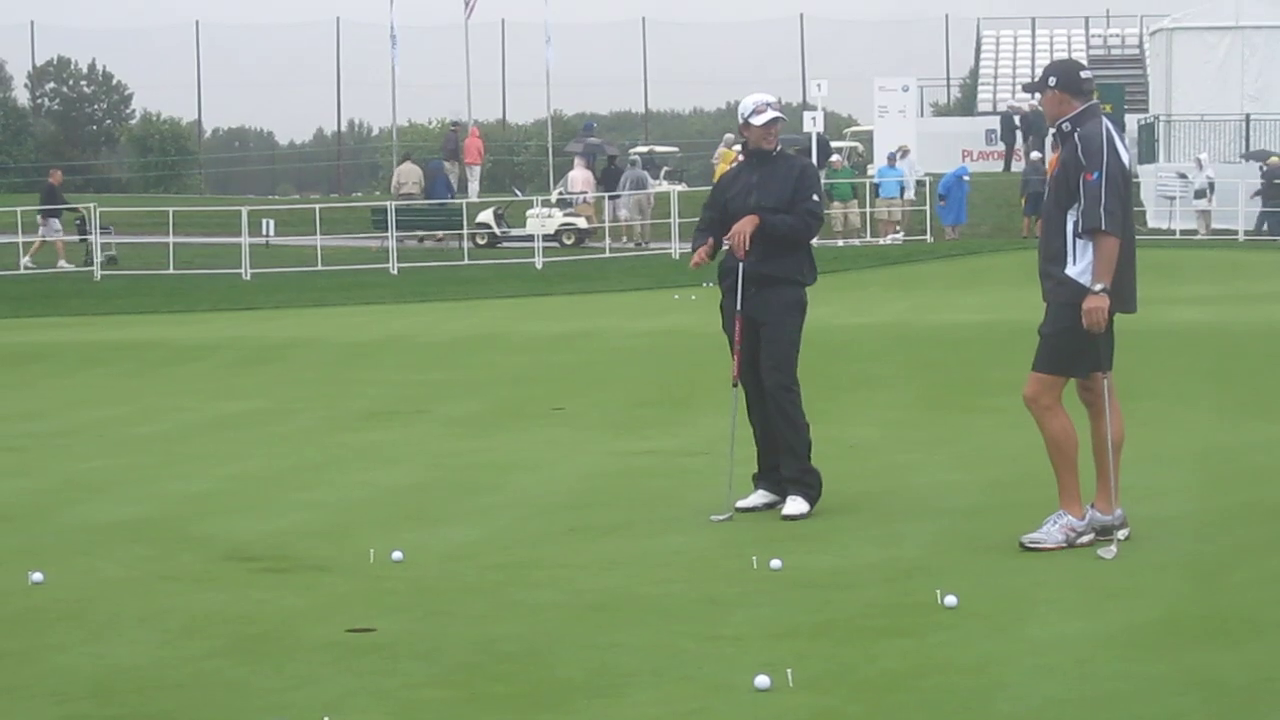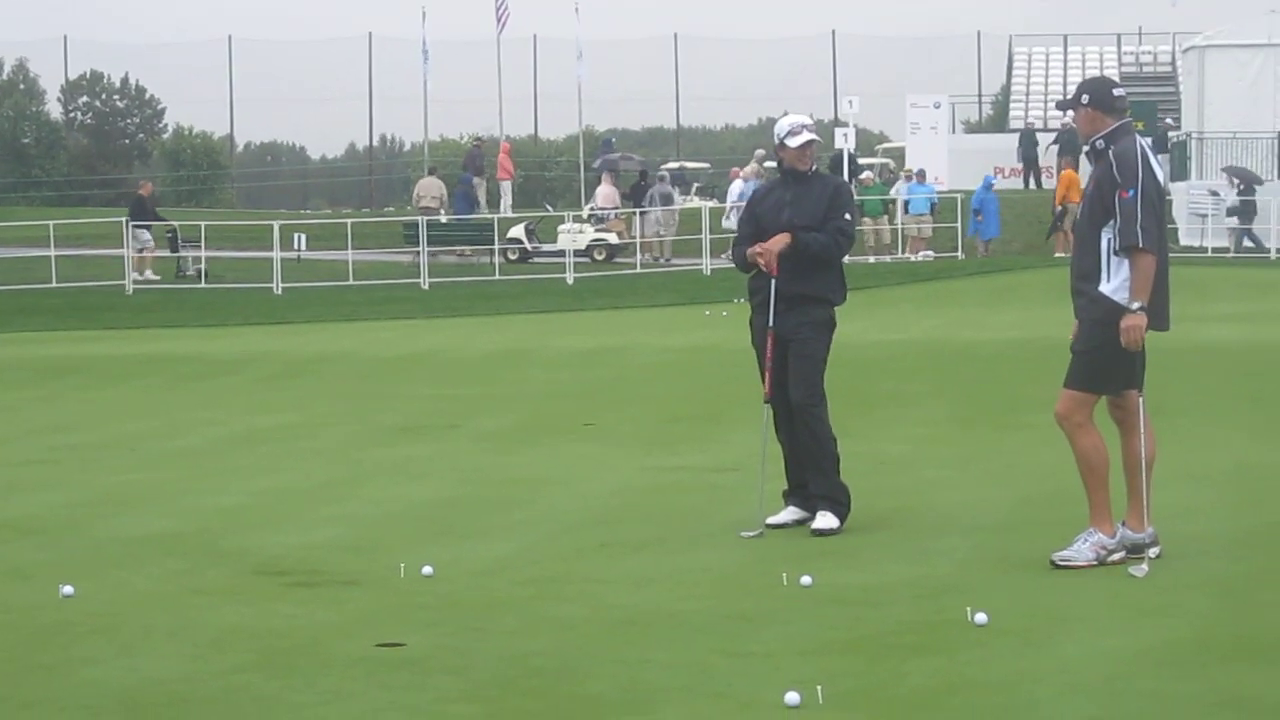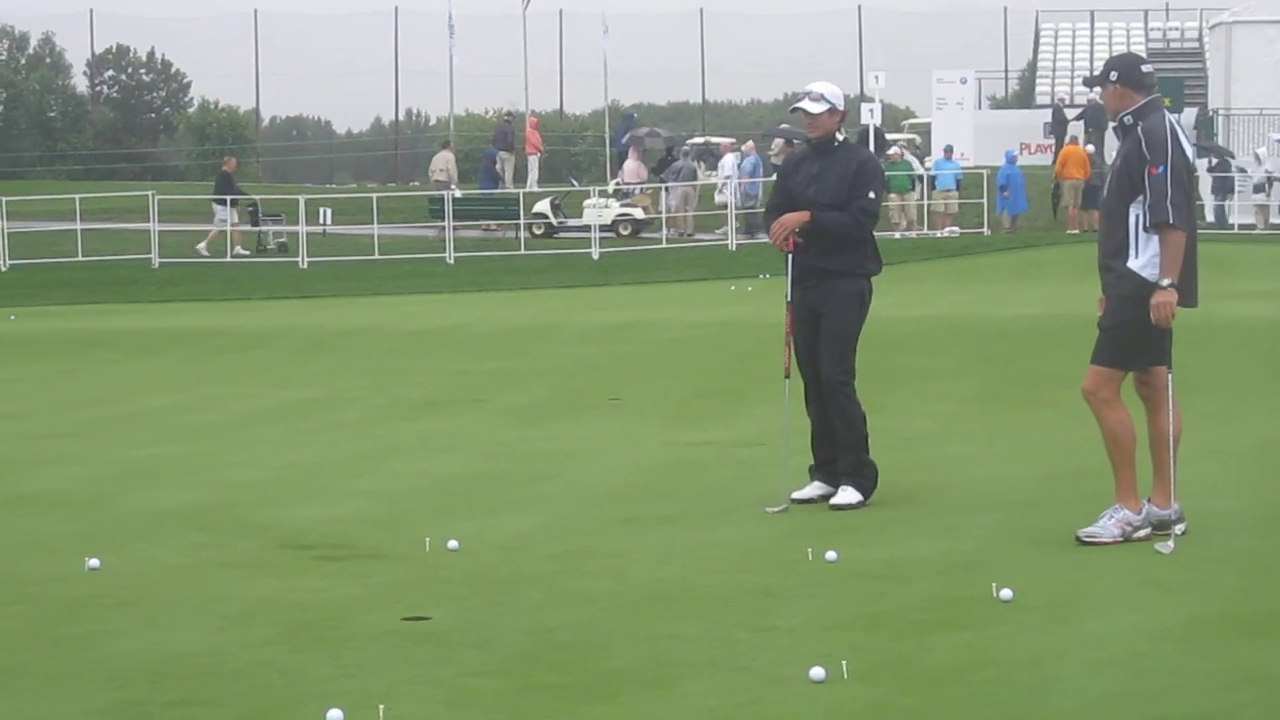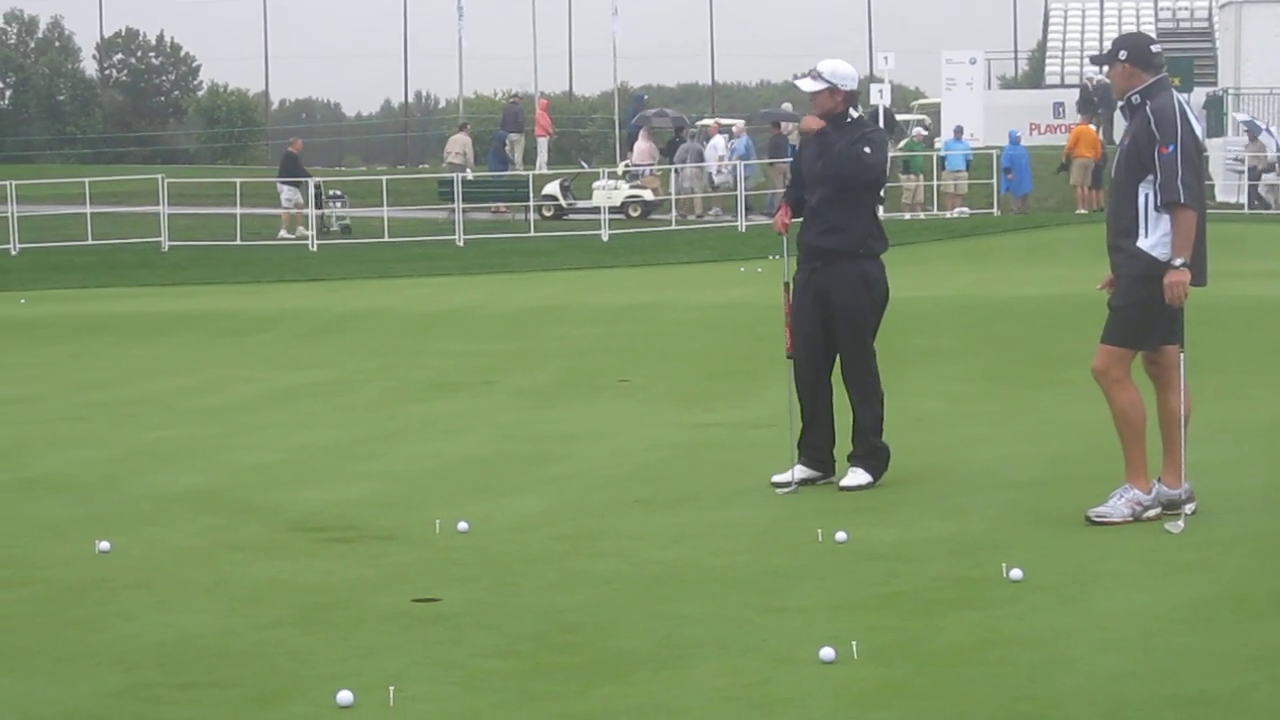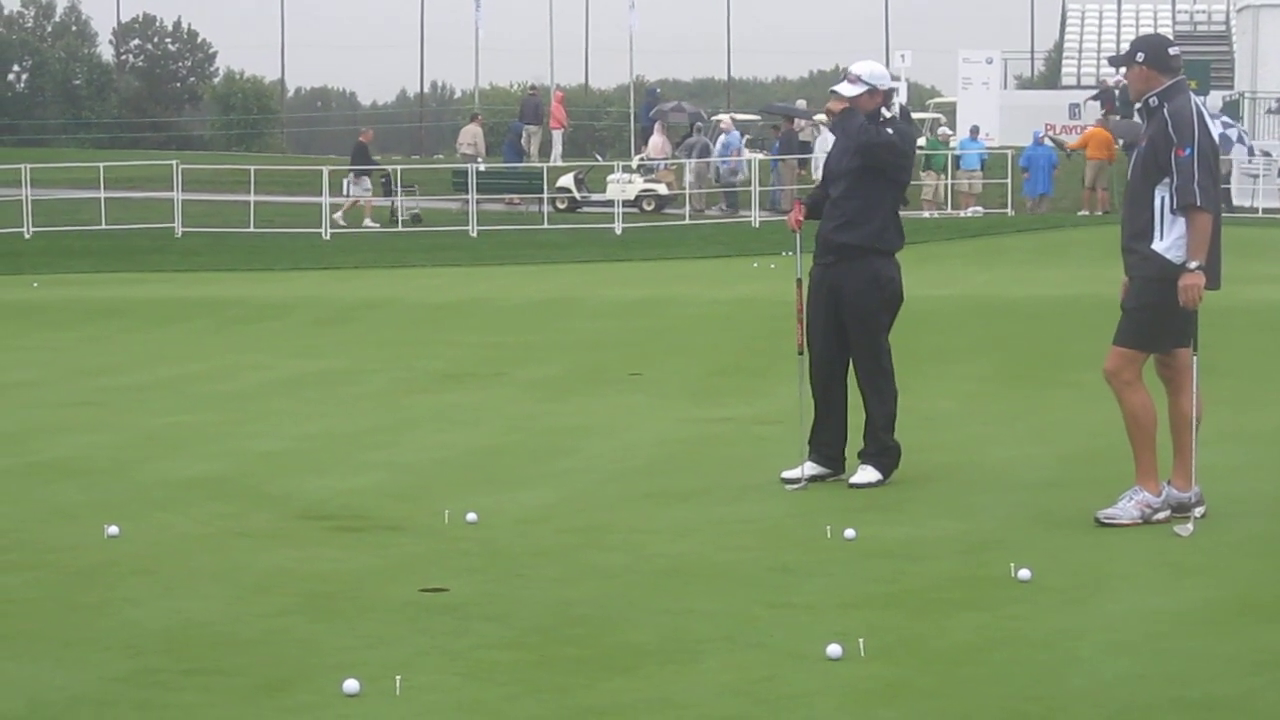
dt=1s
person 1, frame 1
left shoulder: (1092, 139)
right shoulder: (1085, 138)
left elbow: (1107, 222)
left wrist: (1099, 289)
left hip: (1083, 291)
right hip: (1080, 288)
left knee: (1040, 395)
right knee: (1094, 392)
left ankle: (1073, 514)
right ankle: (1106, 511)
person 1, frame 2
left shoulder: (1126, 157)
right shoulder: (1116, 155)
left elbow: (1143, 240)
left wrist: (1136, 307)
left hip: (1118, 308)
right hip: (1110, 307)
left knee: (1073, 411)
right knee: (1126, 411)
left ankle: (1104, 534)
right ankle: (1137, 530)
person 1, frame 3
left shoulder: (1156, 134)
right shoulder: (1143, 132)
left elbow: (1174, 217)
left wrist: (1168, 284)
right wrist: (1118, 285)
left hip: (1147, 285)
right hip: (1138, 283)
left knee: (1100, 388)
right knee: (1152, 389)
left ankle: (1130, 510)
right ankle: (1163, 506)
person 1, frame 4
left shoulder: (1164, 112)
right shoulder: (1148, 112)
left elbow: (1184, 195)
left wrist: (1180, 263)
right wrist: (1125, 264)
left hip: (1158, 265)
right hip: (1147, 264)
left knee: (1109, 368)
right knee: (1162, 369)
left ankle: (1141, 488)
right ankle: (1172, 486)
person 1, frame 5
left shoulder: (1181, 115)
right shoulder: (1164, 115)
left elbow: (1200, 198)
left wrist: (1195, 266)
right wrist: (1138, 269)
left hip: (1171, 268)
right hip: (1160, 267)
left knee: (1121, 369)
right knee: (1174, 373)
left ankle: (1150, 491)
right ankle: (1182, 490)
person 2, frame 1
left shoulder: (800, 171)
right shoulder: (730, 179)
left elbow: (807, 223)
right elbow: (707, 227)
left wrist: (759, 220)
right wrist: (703, 247)
left hip: (782, 292)
right hip: (738, 293)
left knee: (779, 384)
right knee: (754, 387)
left ankle: (801, 485)
right ankle: (771, 481)
person 2, frame 2
left shoulder: (833, 190)
right shoulder: (762, 196)
left elbow: (838, 242)
right elbow: (740, 249)
left wrist: (791, 238)
right wrist: (750, 253)
left hip: (811, 310)
right hip: (767, 310)
left knee: (806, 400)
right knee: (781, 405)
left ankle: (831, 501)
right ankle: (801, 497)
person 2, frame 3
left shoulder: (862, 163)
right shoulder: (795, 164)
left elbow: (862, 220)
right elbow: (774, 211)
left wrist: (809, 218)
right wrist: (780, 229)
left hip: (845, 283)
right hip: (805, 282)
left knee: (836, 377)
right knee: (813, 380)
left ankle: (857, 477)
right ankle: (827, 472)
person 2, frame 4
left shoulder: (869, 136)
right shoulder: (811, 138)
left elbow: (855, 171)
left wrist: (823, 132)
right wrist: (787, 207)
left hip: (854, 266)
right hip: (813, 264)
left knee: (858, 365)
right knee: (808, 365)
left ankle: (869, 459)
right ankle: (815, 458)
person 2, frame 5
left shoulder: (898, 134)
right shoulder: (847, 134)
left elbow: (870, 144)
left wrist: (846, 114)
right wrist: (806, 207)
left hip: (870, 265)
right hip: (830, 260)
left knee: (871, 362)
right knee: (824, 361)
left ankle: (879, 456)
right ankle: (825, 454)
